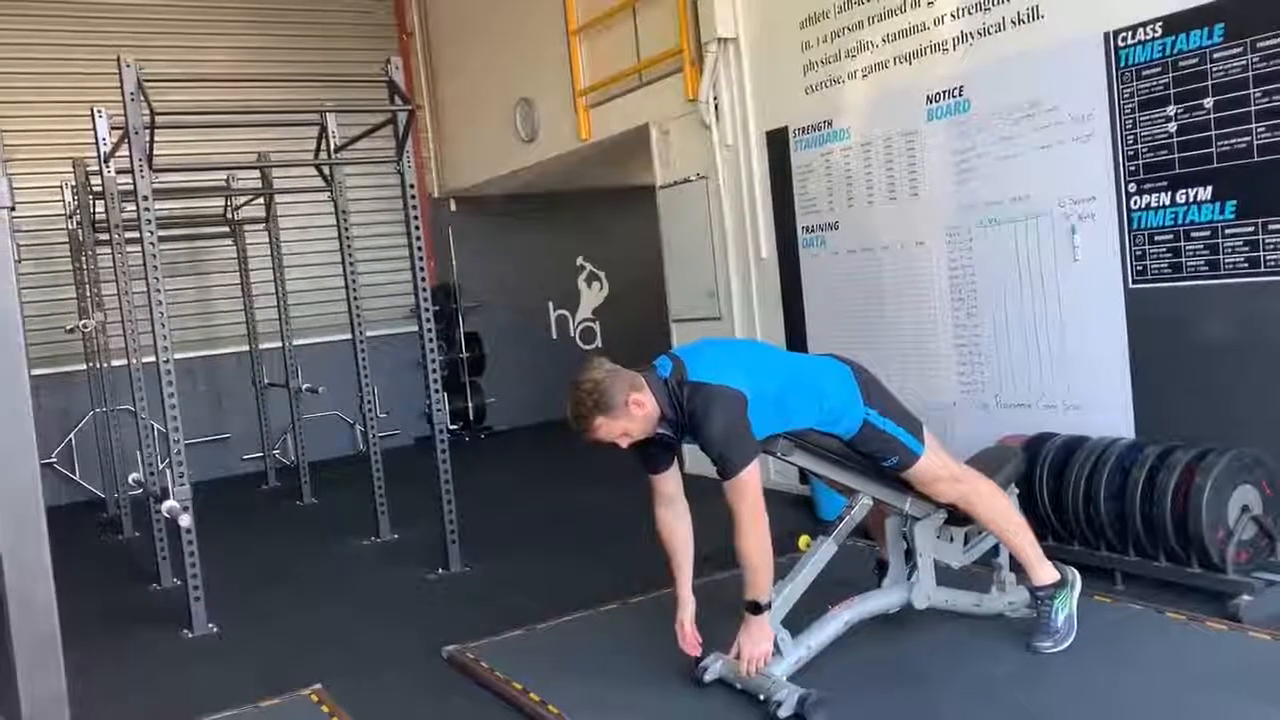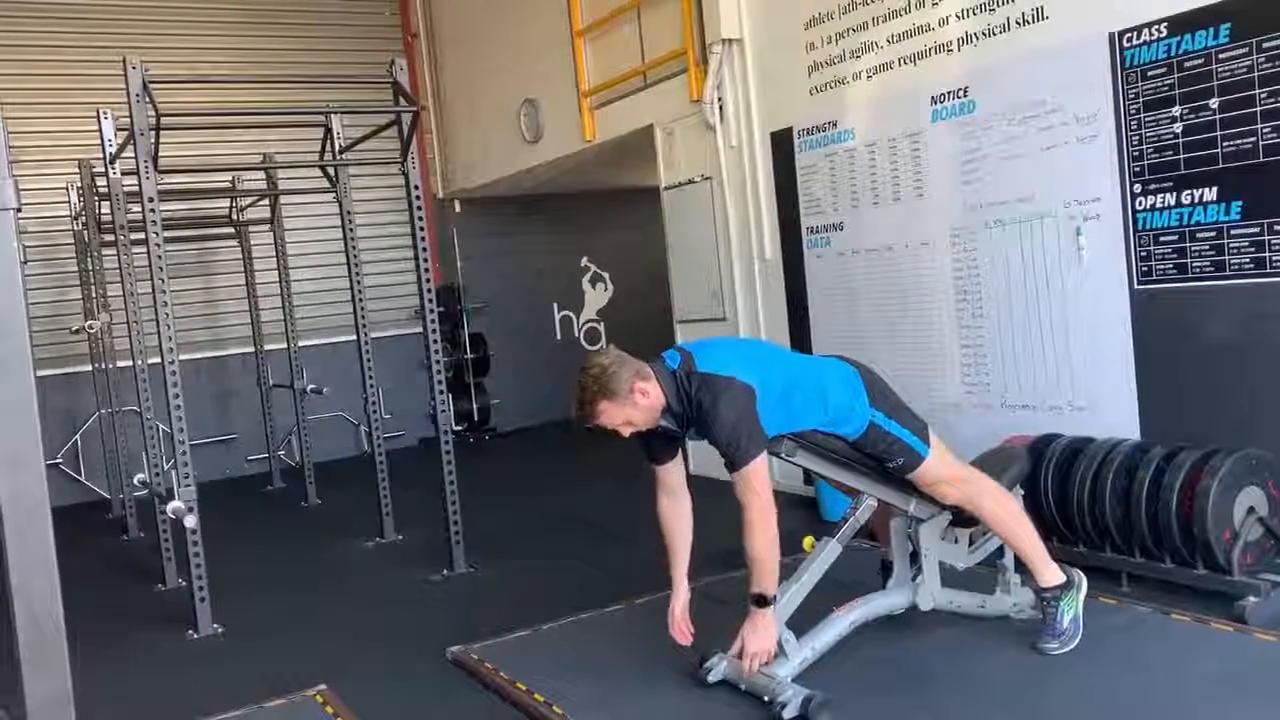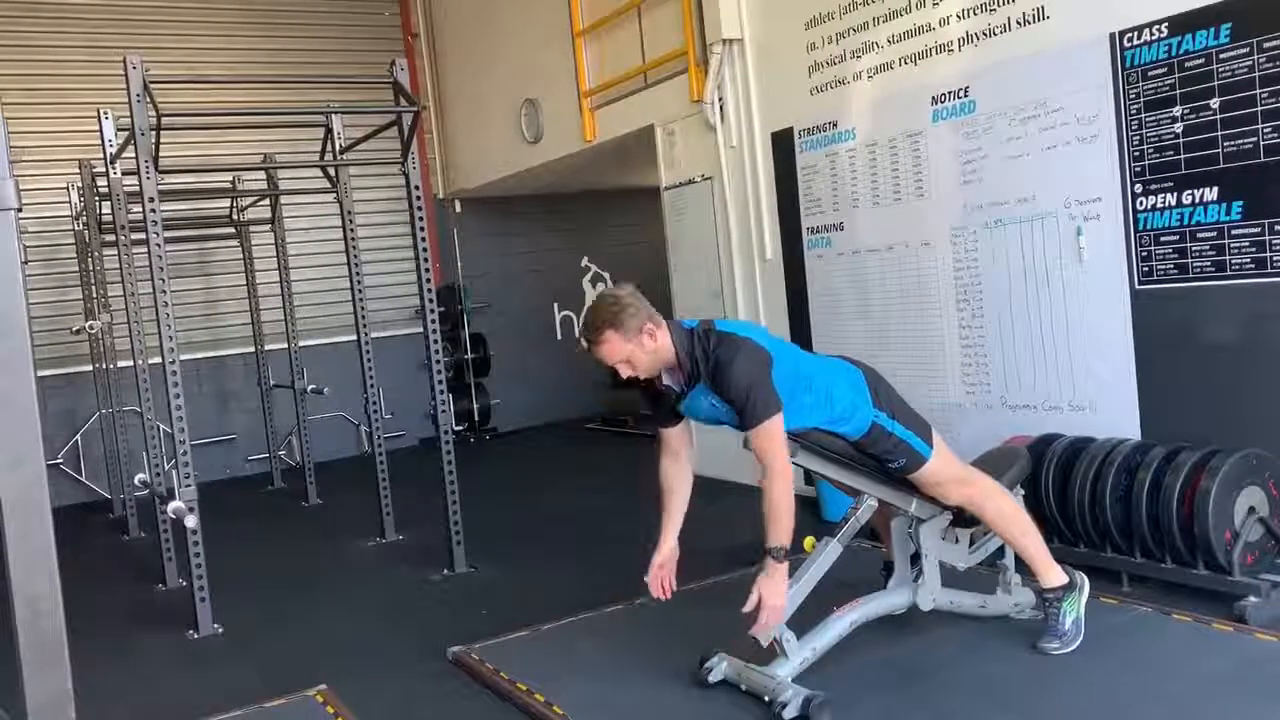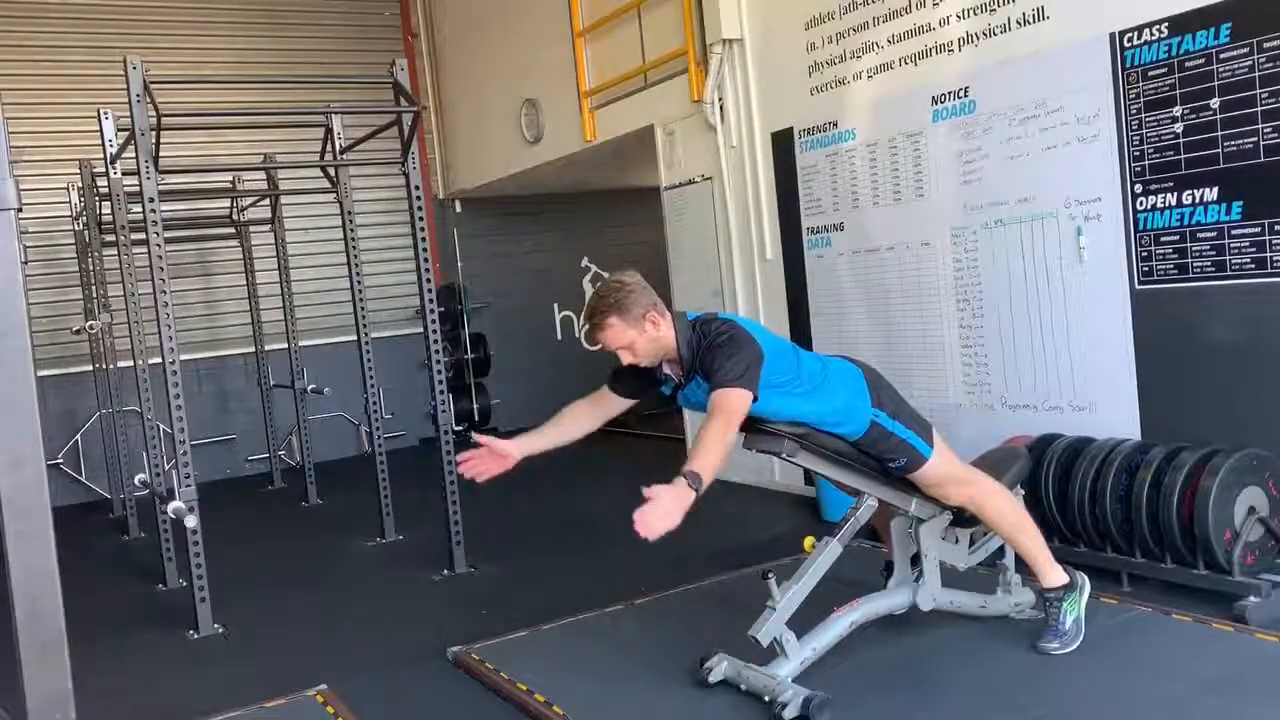
dt=0.7s
person 1, frame 1
left shoulder: (711, 406)
right shoulder: (648, 401)
left elbow: (750, 518)
right elbow: (670, 503)
left wrist: (756, 617)
right wrist: (685, 597)
left hip: (843, 397)
right hip: (809, 412)
left knee: (945, 481)
left ankle: (1051, 582)
person 1, frame 2
left shoulder: (718, 397)
right shoulder: (654, 398)
left elbow: (758, 508)
right elbow: (672, 494)
left wrist: (762, 610)
right wrist: (680, 587)
left hip: (848, 400)
right hip: (814, 413)
left knee: (951, 483)
left ankle: (1057, 585)
person 1, frame 3
left shoulder: (731, 358)
right shoulder: (659, 377)
left elbow: (776, 468)
right elbow: (675, 454)
left wrist: (775, 567)
right wrist: (668, 541)
left hip: (854, 402)
right hip: (816, 422)
left knee: (955, 485)
left ankle: (1059, 585)
person 1, frame 4
left shoulder: (725, 342)
right shoulder: (654, 364)
left elbow: (725, 422)
right elbow: (593, 407)
left wrist: (684, 489)
right wrist: (519, 447)
left hip: (857, 402)
right hip: (815, 423)
left knee: (956, 486)
left ankle: (1060, 586)
right ankle: (913, 573)
